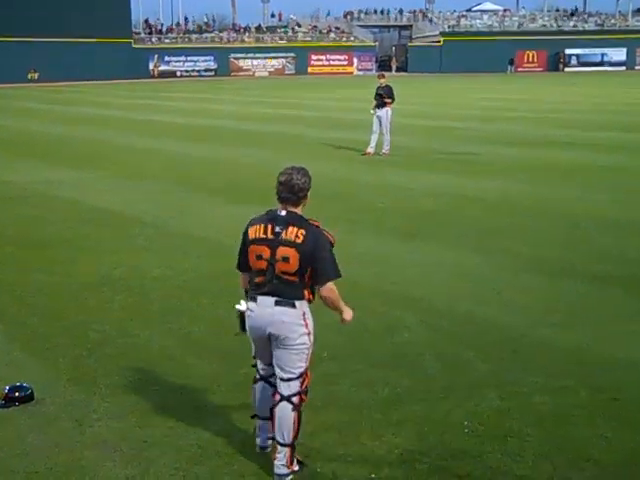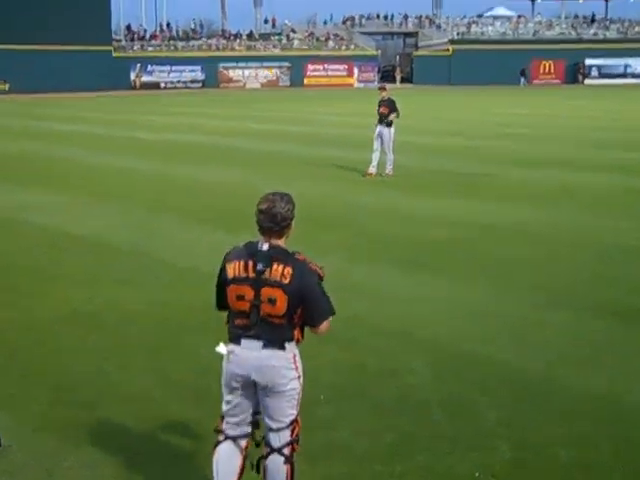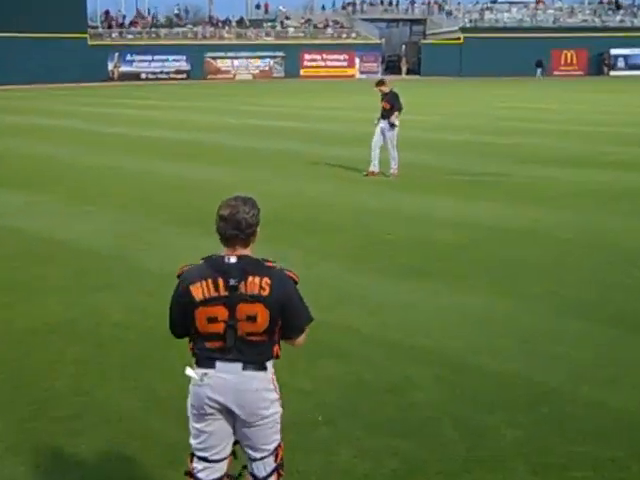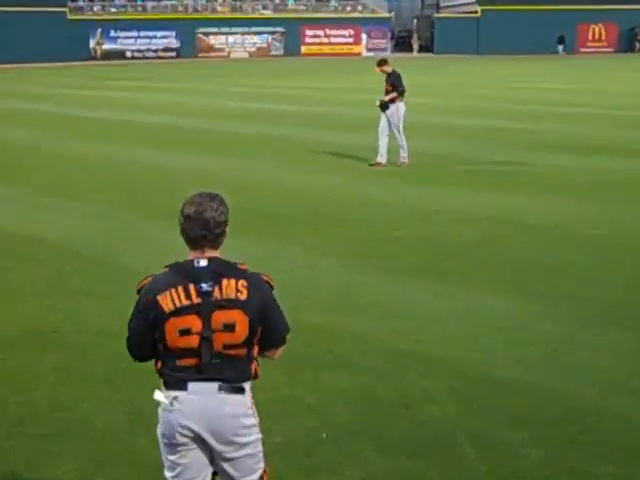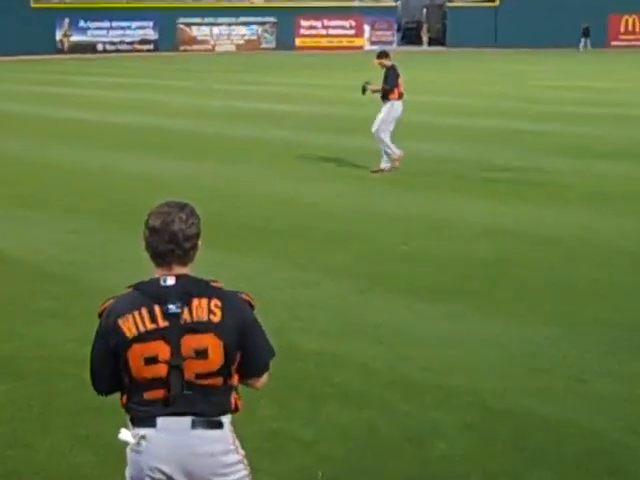
dt=0.3s
person 1, frame 1
left shoulder: (254, 226)
right shoulder: (313, 235)
right elbow: (325, 289)
right wrist: (344, 310)
left hip: (256, 311)
right hip: (291, 315)
left knee: (265, 373)
right knee: (290, 385)
left ankle: (263, 435)
person 1, frame 2
left shoulder: (232, 260)
right shoulder: (302, 271)
right elbow: (320, 327)
left hip: (238, 355)
right hip: (279, 360)
left knee: (232, 431)
right knee: (280, 437)
person 1, frame 3
left shoulder: (192, 278)
right shoulder: (277, 280)
left elbow: (178, 330)
right elbow: (297, 338)
left hip: (208, 380)
right hip: (255, 382)
person 1, frame 4
left shoulder: (156, 289)
right shoulder: (253, 285)
left elbow: (139, 351)
right elbow: (274, 350)
left hip: (179, 405)
right hip: (233, 405)
person 1, frame 5
left shoulder: (120, 311)
right shoulder: (230, 305)
left elbow: (103, 384)
right elbow: (257, 379)
left hip: (150, 442)
right hip: (212, 440)
